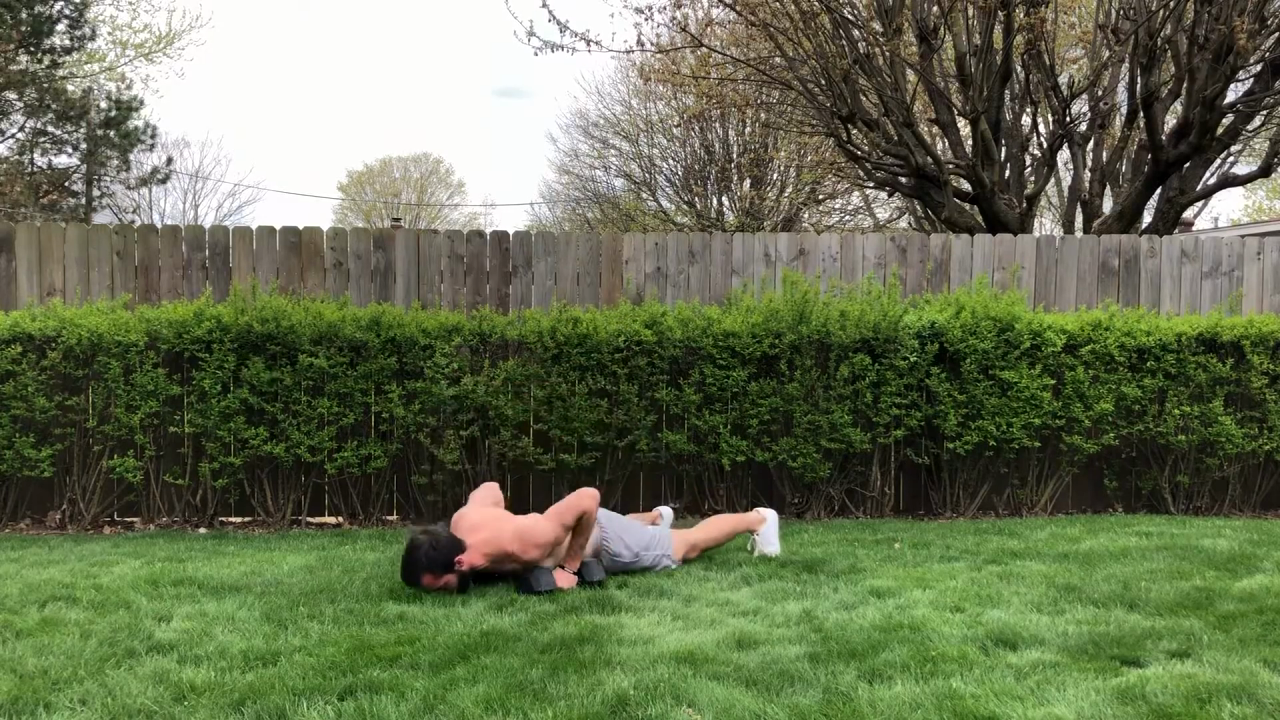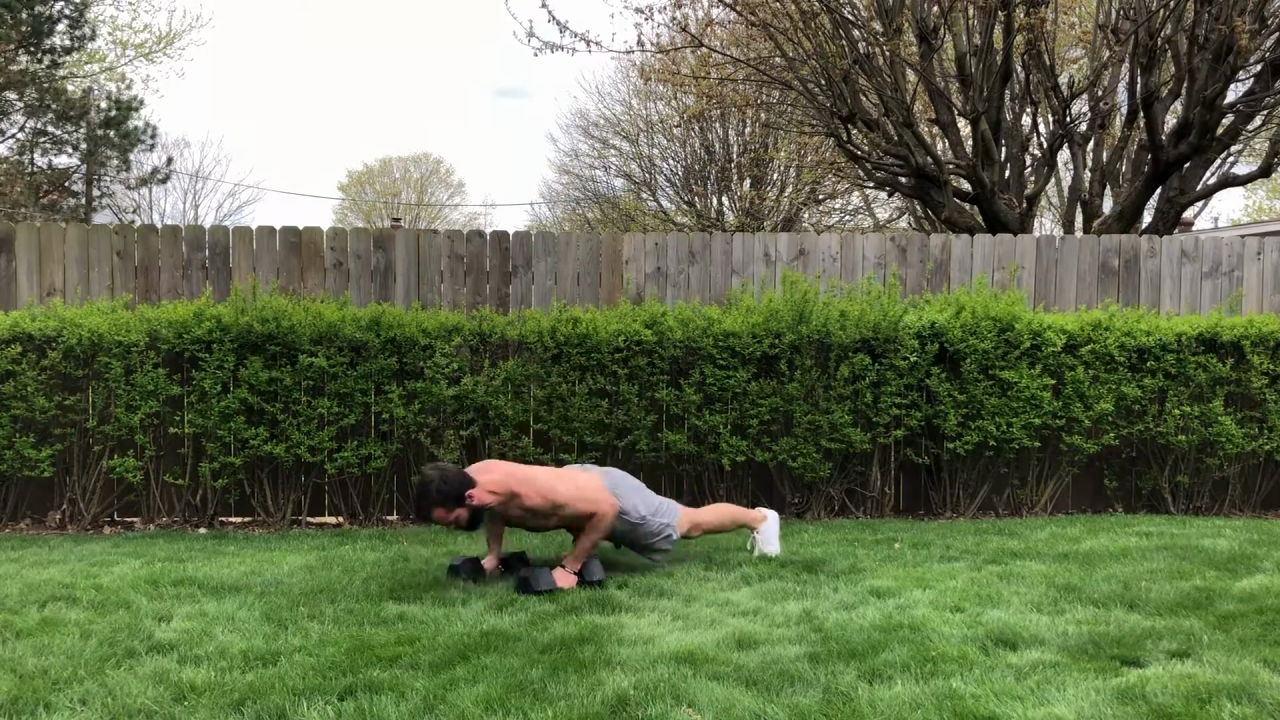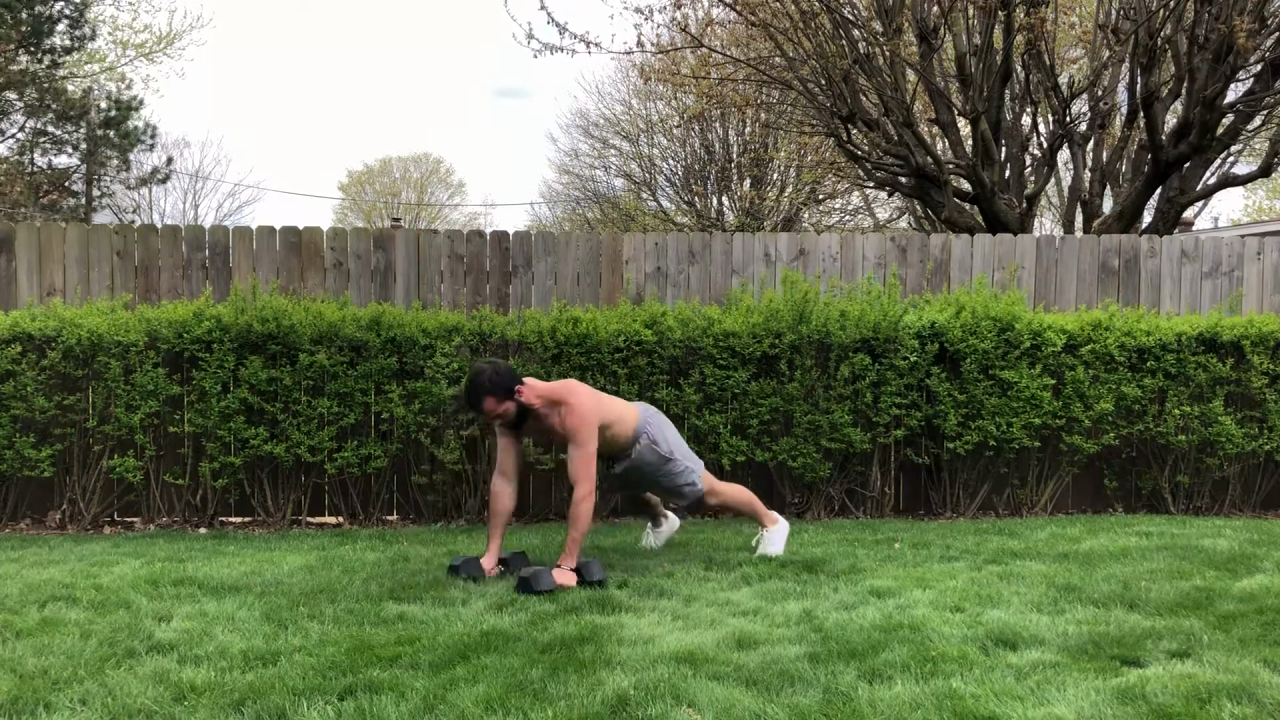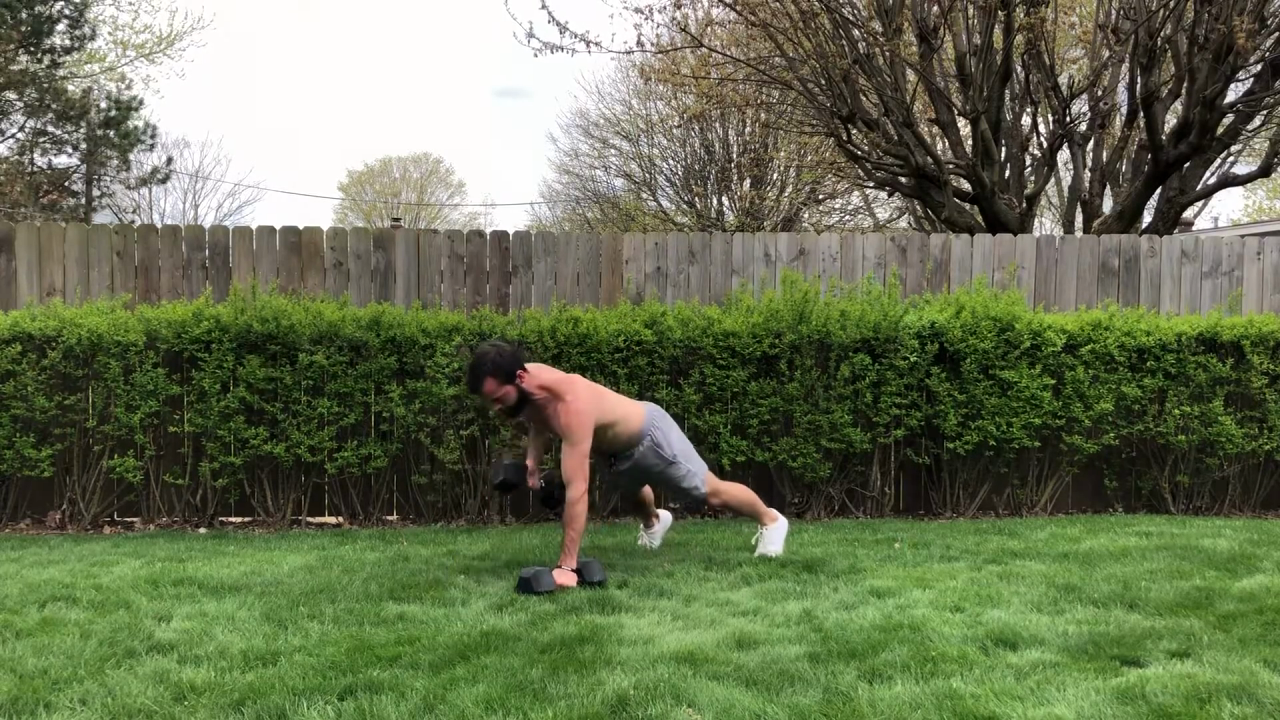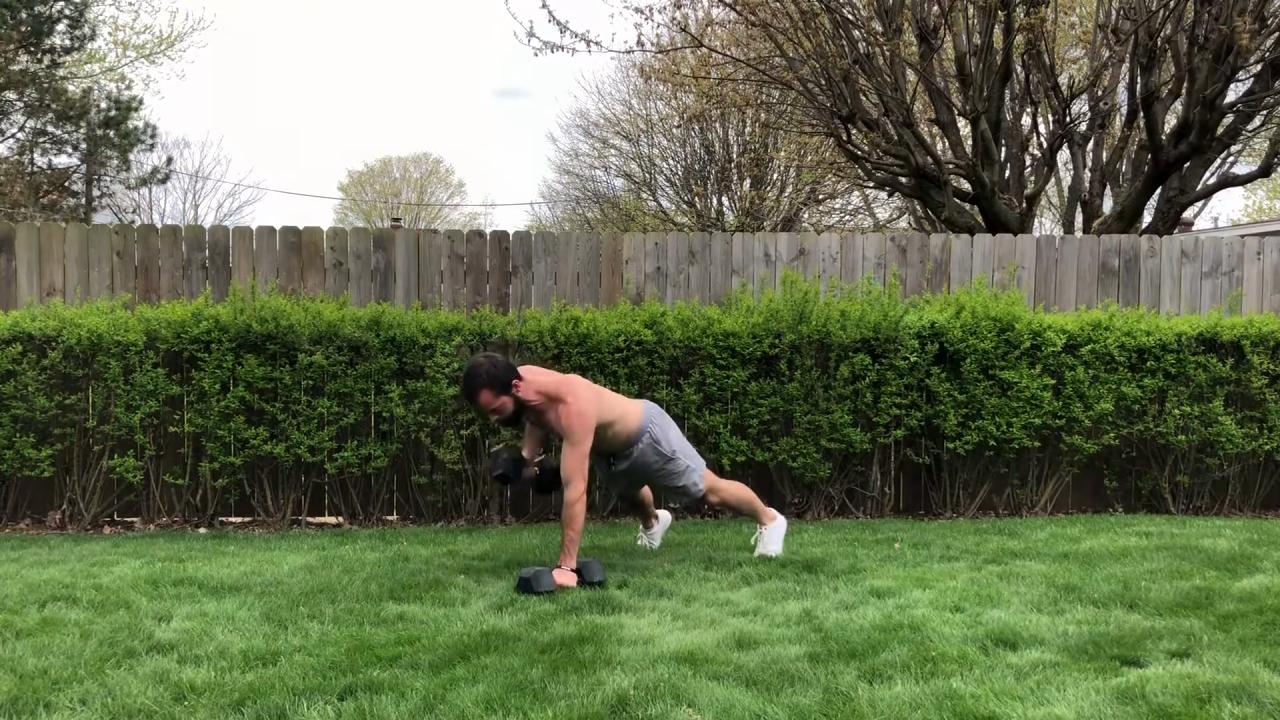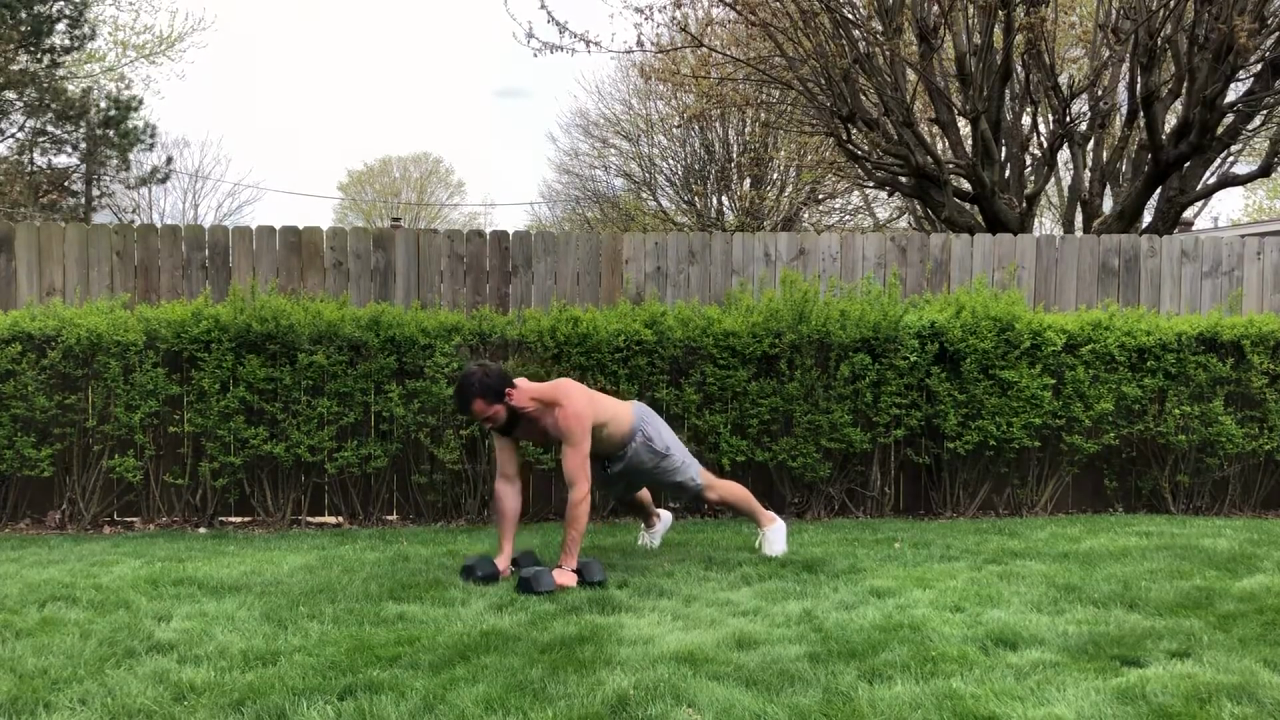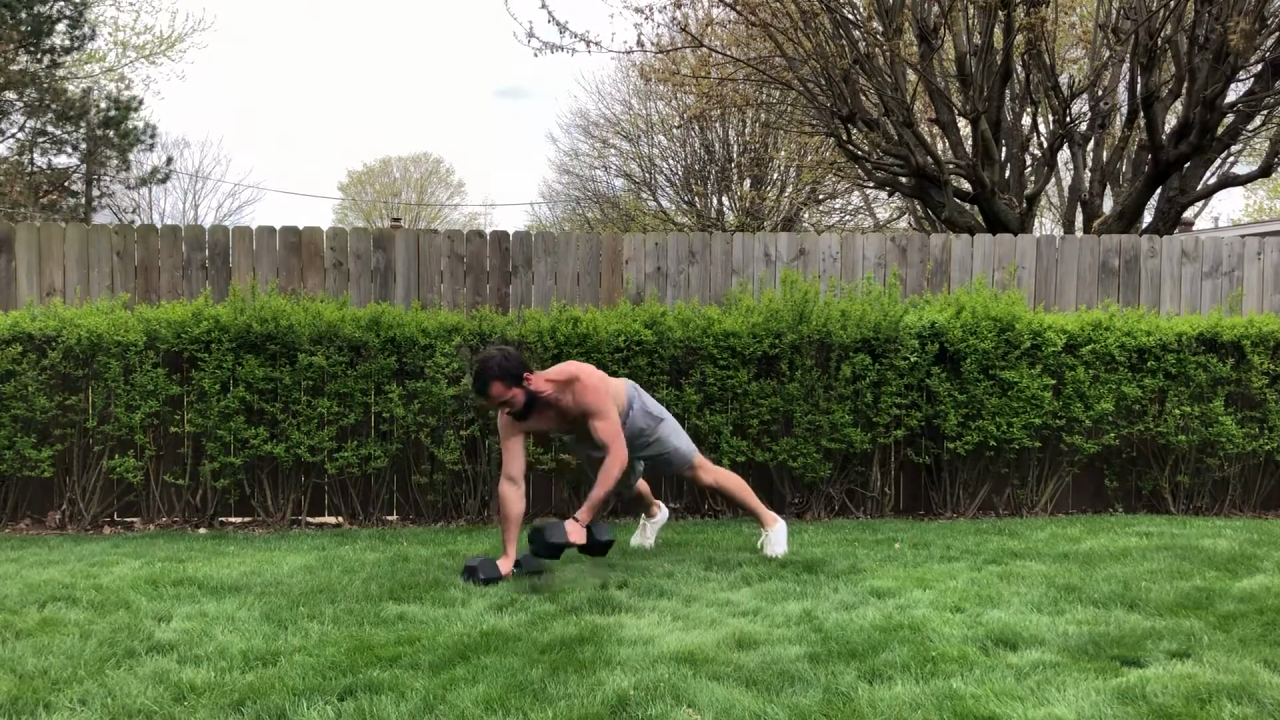
dt=0.4s
person 1, frame 1
left shoulder: (519, 547)
right shoulder: (460, 526)
left elbow: (589, 497)
right elbow: (490, 487)
left wrist: (569, 566)
left hip: (603, 545)
right hip: (578, 529)
left knee: (689, 545)
left ankle: (757, 519)
right ankle: (655, 517)
person 1, frame 2
left shoulder: (532, 492)
right shoulder: (475, 479)
left elbow: (608, 506)
left wrist: (569, 568)
right wrist: (493, 554)
left hip: (614, 497)
right hip: (583, 482)
left knee: (690, 524)
left ankle: (760, 520)
right ankle: (655, 529)
person 1, frame 3
left shoulder: (573, 405)
right shoulder: (510, 409)
left elbow: (585, 491)
right elbow: (503, 479)
left wrist: (566, 565)
right wrist: (492, 553)
left hip: (646, 434)
right hip: (613, 450)
left knee: (710, 492)
right knee: (639, 492)
left ankle: (771, 522)
right ankle: (662, 522)
person 1, frame 4
left shoulder: (572, 402)
right shoulder: (521, 386)
left elbow: (576, 489)
left wrist: (567, 565)
right wrist: (533, 459)
left hip: (649, 435)
right hip: (611, 448)
left knee: (711, 492)
right knee: (632, 491)
left ankle: (771, 521)
right ankle: (654, 521)
person 1, frame 5
left shoulder: (572, 404)
right shoulder: (520, 381)
left elbow: (575, 489)
left wrist: (567, 565)
right wrist: (528, 453)
left hip: (647, 433)
right hip: (609, 448)
left knee: (709, 490)
right knee: (630, 493)
left ankle: (768, 519)
right ankle: (653, 521)
person 1, frame 6
left shoulder: (567, 407)
right shoulder: (505, 412)
left elbow: (579, 490)
right elbow: (507, 482)
left wrist: (567, 565)
right wrist: (505, 553)
left hip: (639, 434)
right hip: (604, 453)
left knee: (707, 488)
right knee: (628, 494)
left ankle: (768, 522)
right ankle: (654, 521)
person 1, frame 7
left shoulder: (582, 382)
right shoulder: (511, 418)
left elbow: (618, 456)
right elbow: (511, 482)
left wrist: (580, 521)
right wrist: (508, 555)
left hip: (632, 411)
right hip: (588, 436)
left knee: (700, 471)
right knee: (626, 485)
left ankle: (769, 521)
right ankle: (653, 513)
